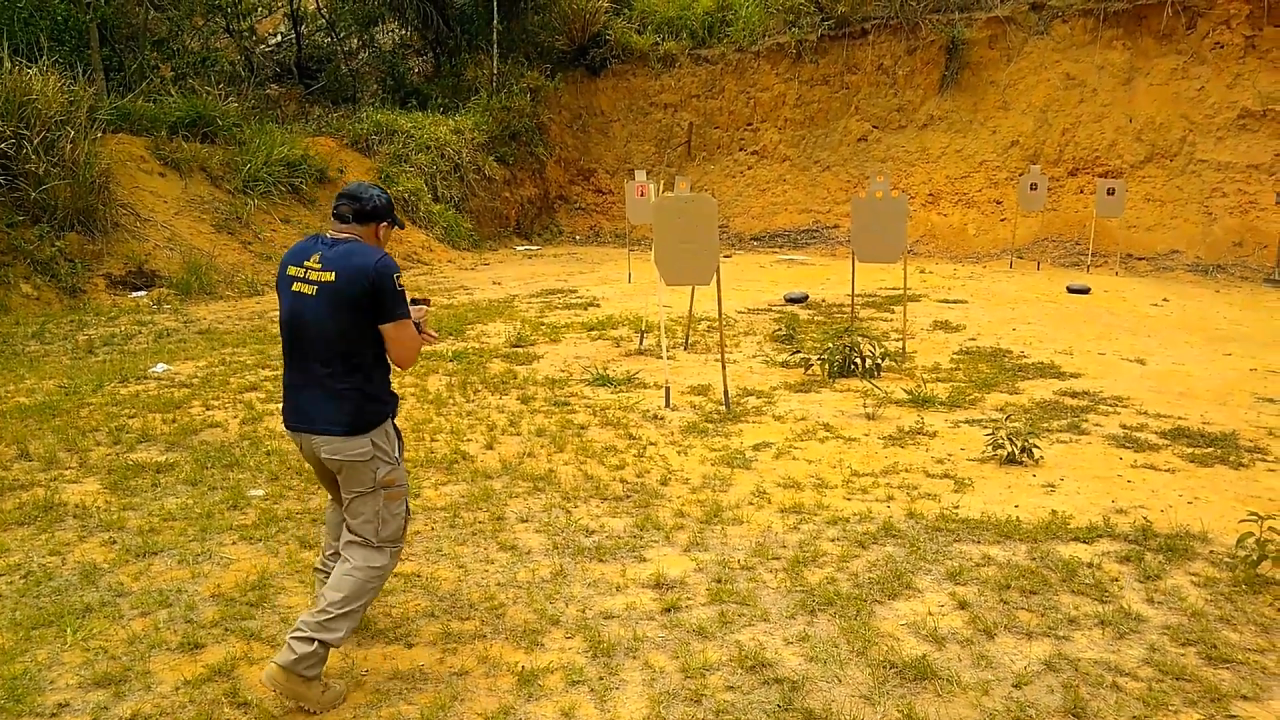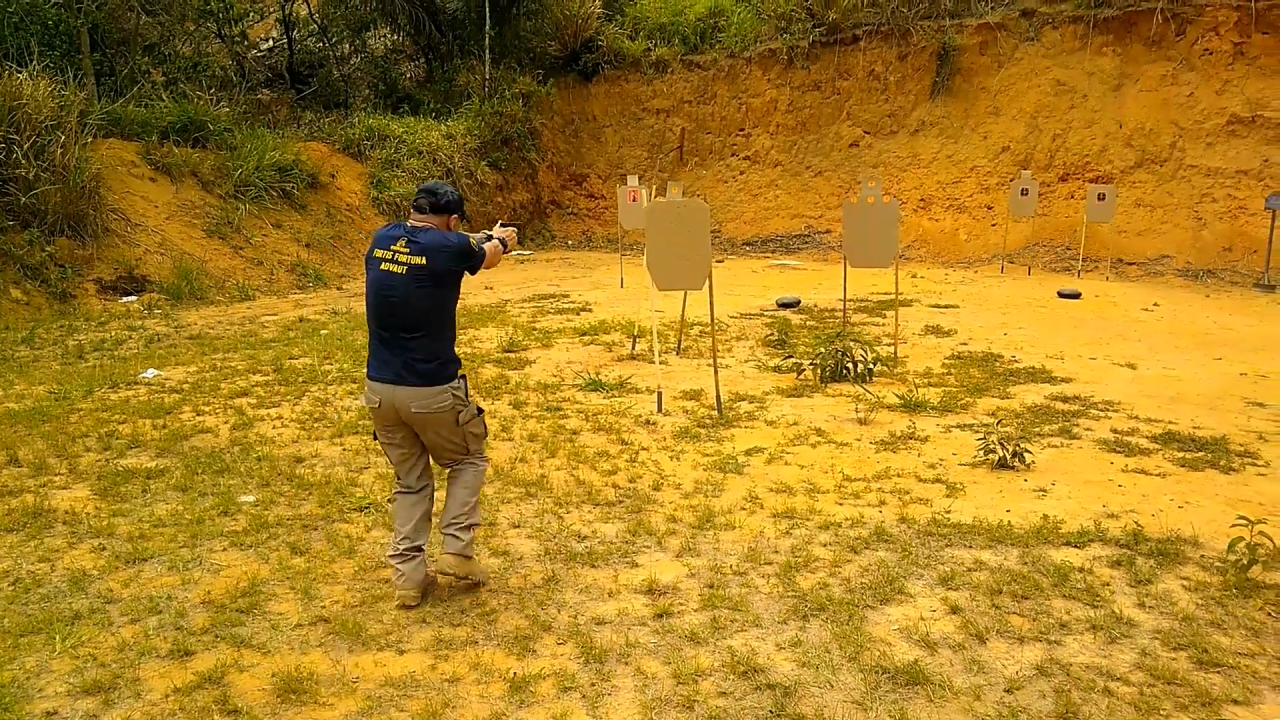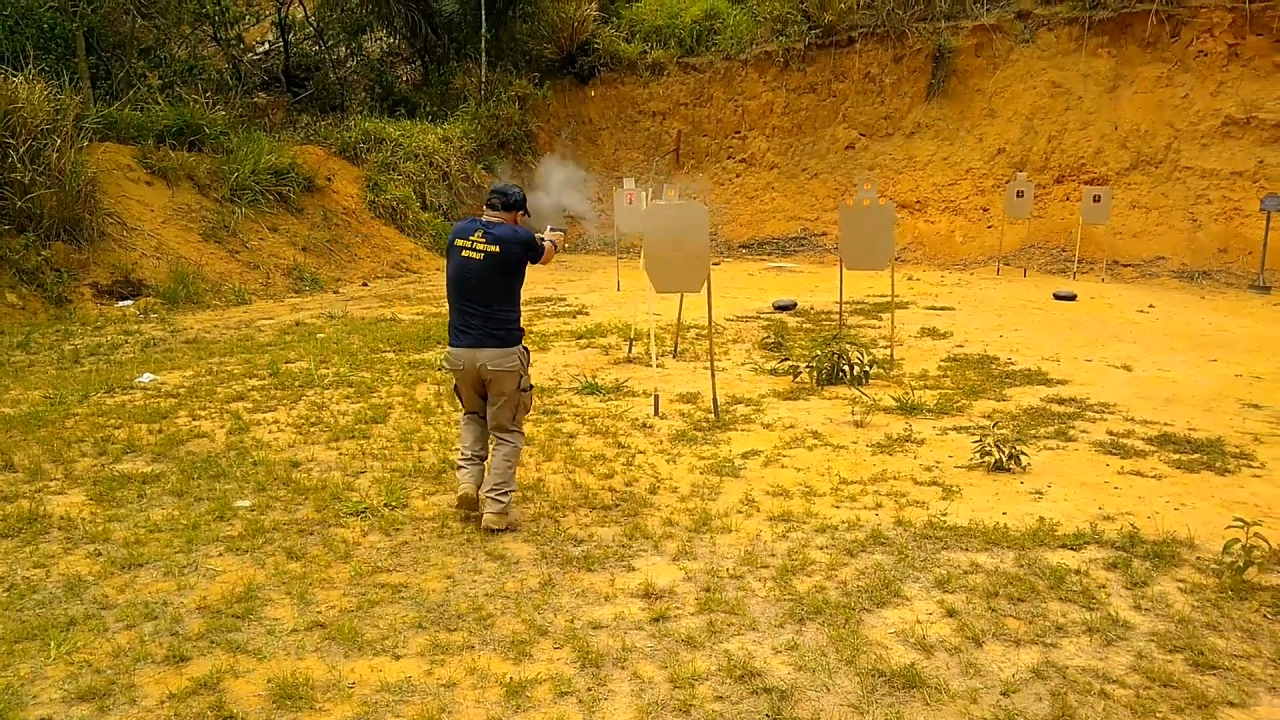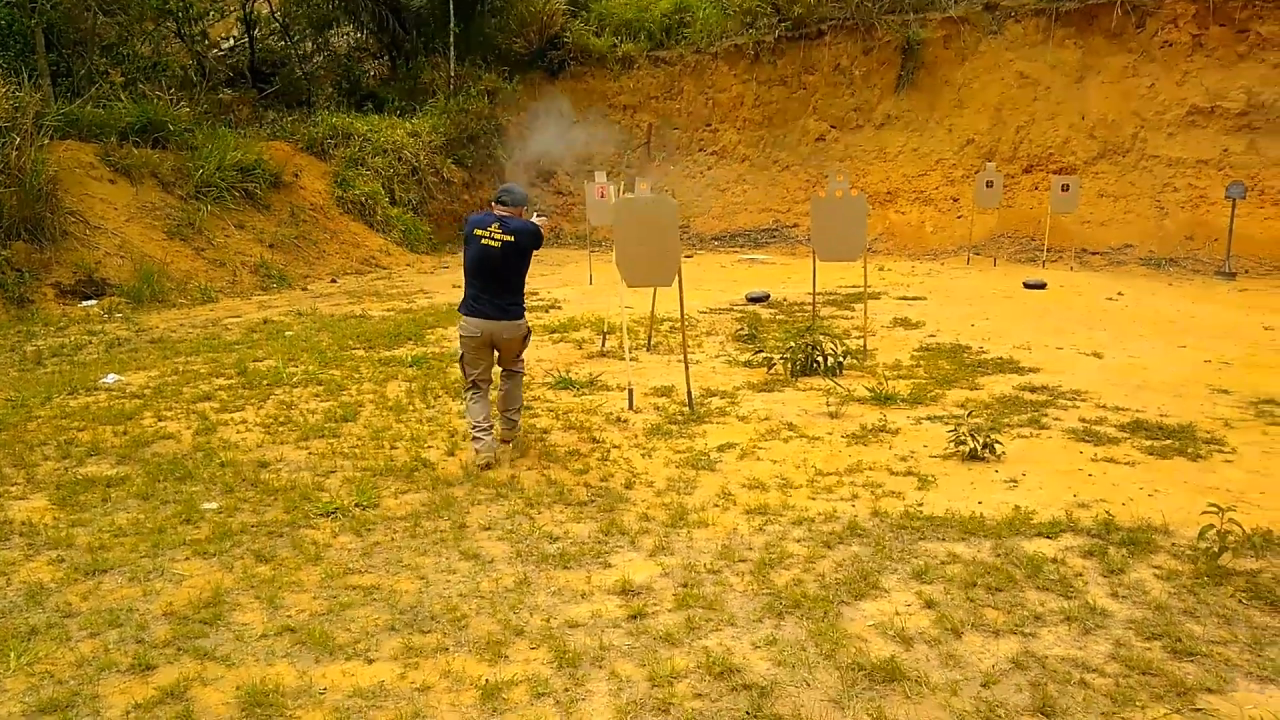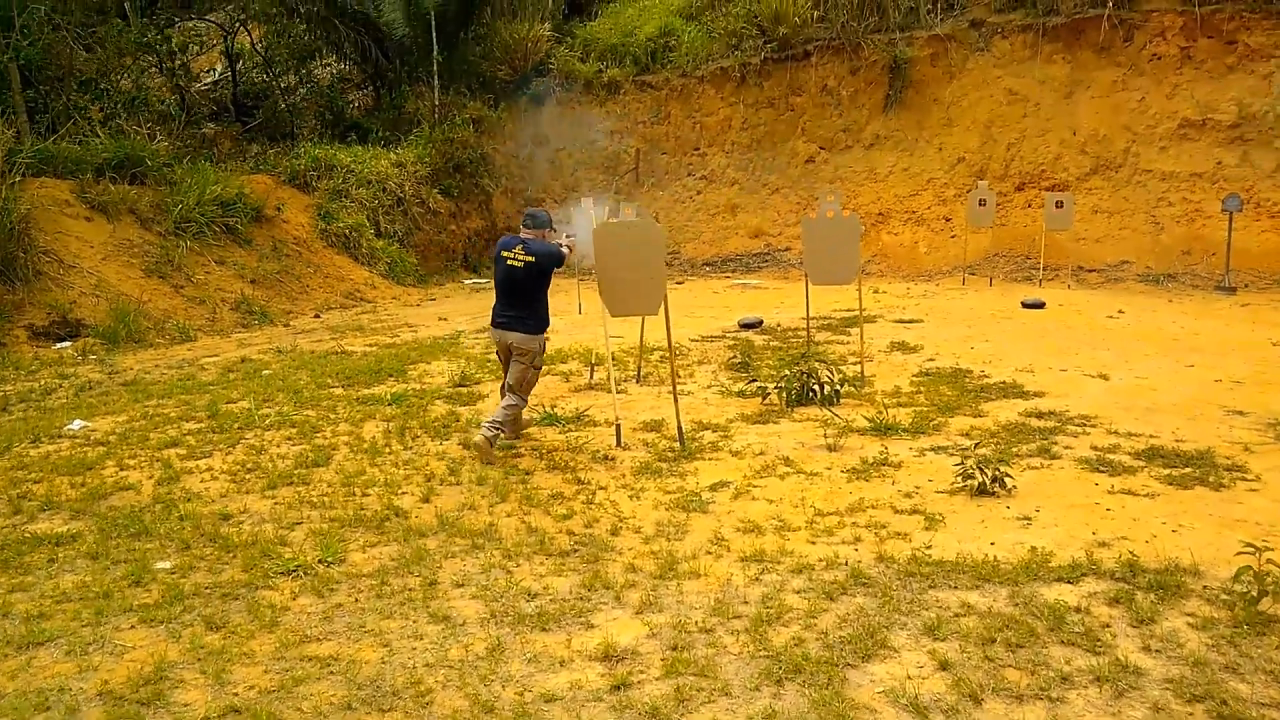
dt=0.5s
person 1, frame 1
left shoulder: (294, 258)
right shoulder: (373, 265)
right elbow: (403, 355)
right wrist: (407, 319)
left hip: (302, 425)
right hip: (357, 429)
left knee: (345, 506)
right knee: (372, 545)
left ankle: (332, 582)
right ankle: (297, 662)
person 1, frame 2
left shoulder: (382, 239)
right shoulder: (451, 247)
right elbow: (488, 259)
left wrist: (483, 240)
right wrist: (501, 240)
left hip: (379, 389)
right hip: (432, 389)
left knee: (410, 483)
right knee: (468, 461)
left ankle: (409, 576)
right ankle: (456, 551)
person 1, frame 3
left shoulder: (459, 232)
right shoulder: (518, 239)
right elbow: (545, 255)
right wrist: (553, 241)
left hip: (460, 351)
right hip: (502, 352)
left knee: (474, 418)
right knee: (506, 430)
left ankle: (468, 482)
right ankle: (497, 507)
person 1, frame 4
left shoulder: (473, 223)
right shoulder: (527, 230)
left hip: (473, 321)
right hip: (510, 322)
left knee: (477, 386)
right knee: (512, 369)
left ankle: (483, 446)
right ankle: (509, 425)
person 1, frame 5
left shoulder: (504, 245)
right shoulder: (547, 252)
right elbow: (562, 257)
right wrist: (566, 246)
left hip: (499, 329)
right hip: (527, 335)
left knee: (513, 380)
right knee: (516, 393)
left ankle: (511, 425)
right ankle: (487, 436)
